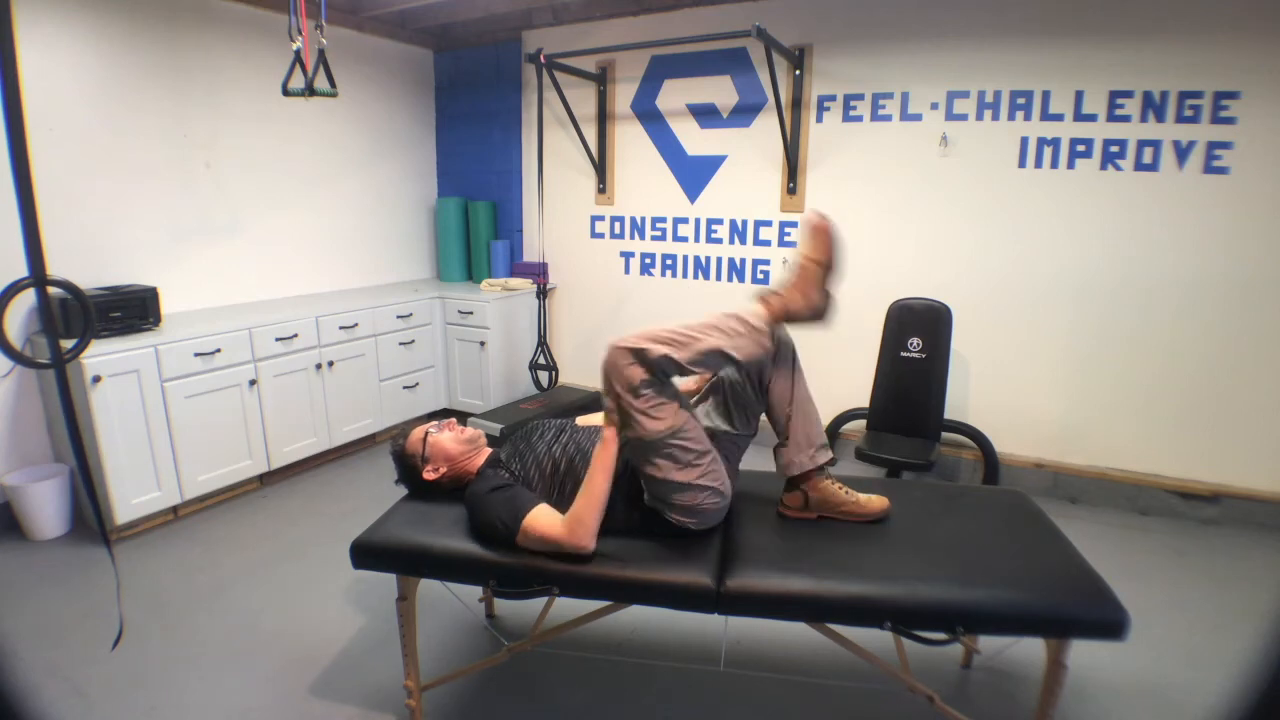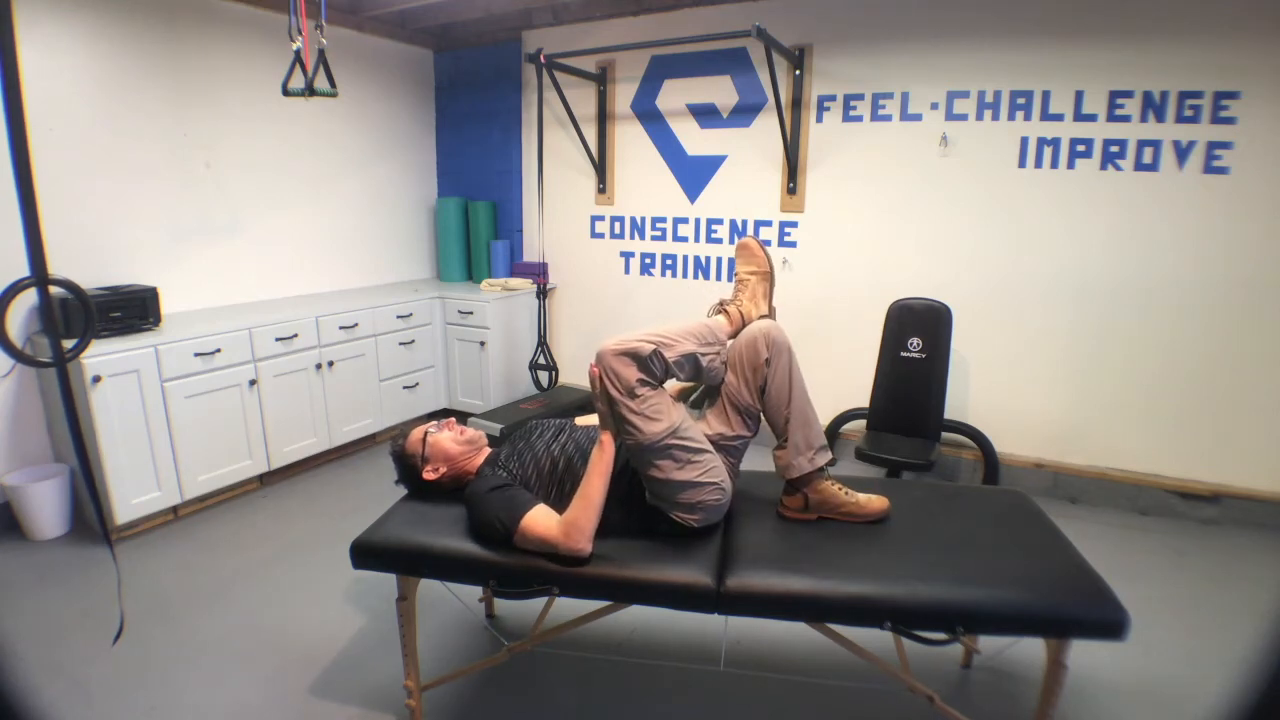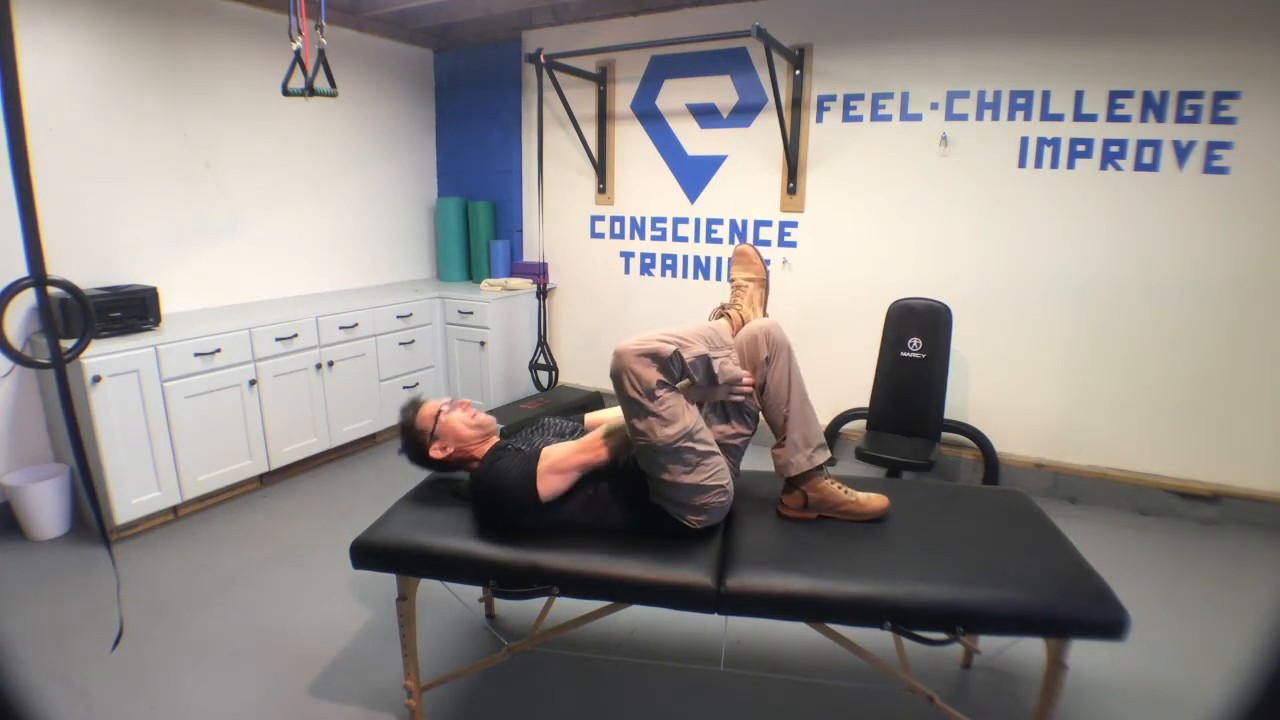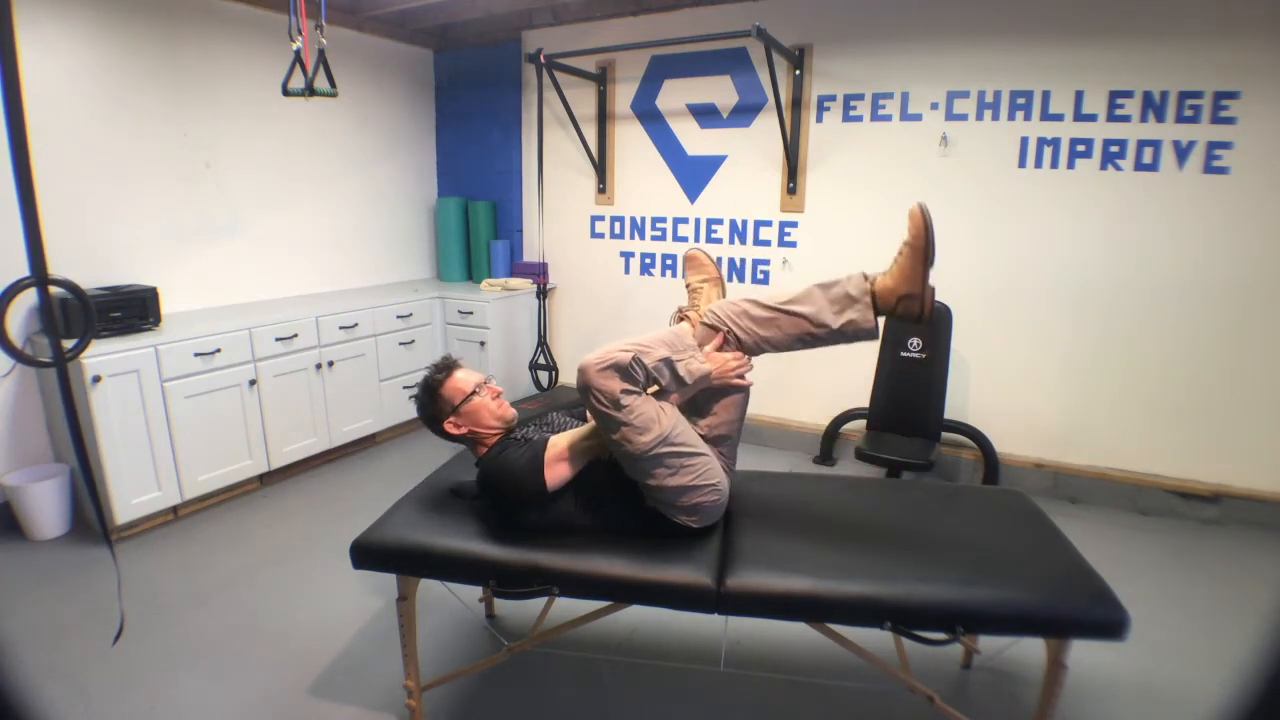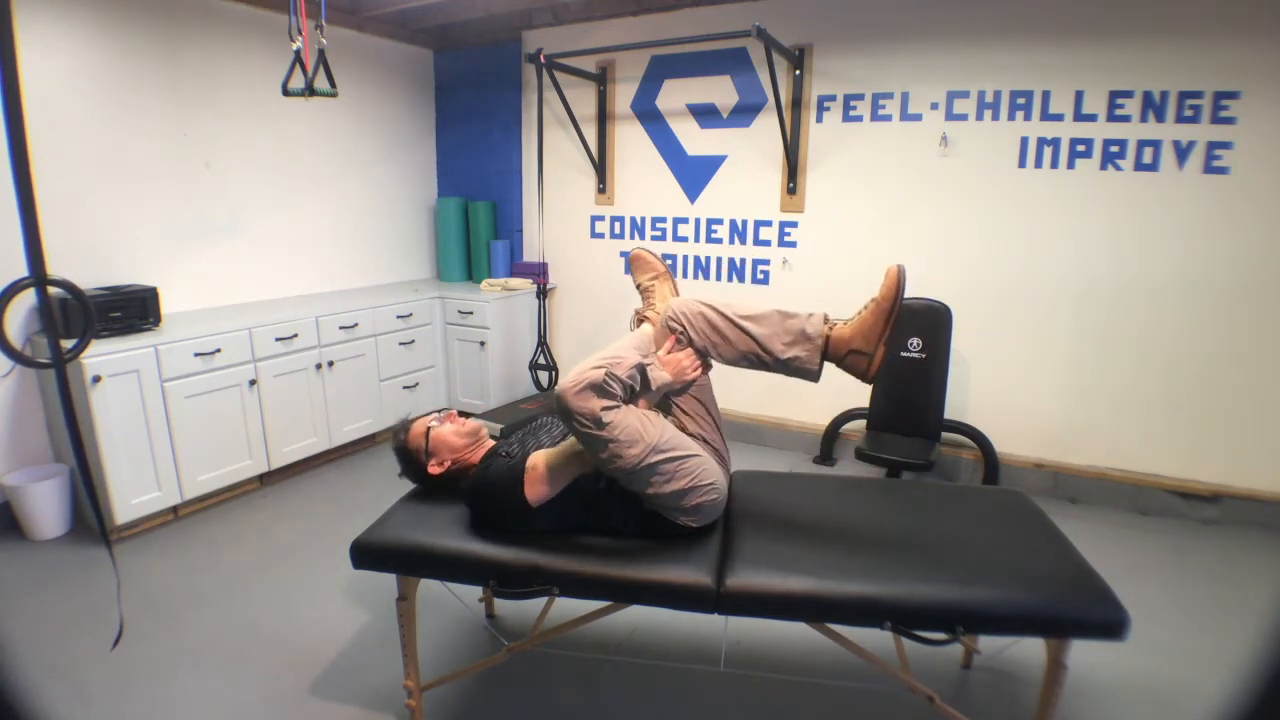
dt=1s
person 1, frame 1
left shoulder: (523, 437)
right shoulder: (488, 498)
left elbow: (599, 423)
right elbow: (579, 538)
left wrist: (693, 387)
right wrist: (613, 430)
left hip: (698, 455)
right hip: (692, 498)
left knee: (768, 341)
right knee: (626, 355)
left ankle: (808, 486)
right ankle: (784, 303)
person 1, frame 2
left shoulder: (524, 437)
right shoulder: (487, 498)
left elbow: (615, 419)
right elbow: (574, 541)
left wrist: (697, 376)
right wrist: (609, 433)
left hip: (703, 460)
right hip: (693, 498)
left knee: (765, 340)
right knee: (617, 356)
left ankle: (808, 486)
right ankle: (735, 315)
person 1, frame 3
left shoulder: (530, 436)
right shoulder: (497, 480)
left elbow: (621, 417)
right elbow: (596, 450)
left wrist: (693, 389)
right wrist: (697, 391)
left hip: (691, 464)
right hip: (692, 500)
left knee: (765, 338)
right knee: (633, 355)
left ankle: (806, 484)
right ankle: (733, 320)
person 1, frame 4
left shoulder: (535, 428)
right shoulder: (501, 473)
left elbow: (611, 418)
right elbow: (596, 437)
left wrist: (688, 368)
right wrist: (694, 371)
left hip: (698, 462)
right hip: (694, 495)
left knee: (731, 320)
right knee: (599, 368)
left ankle: (884, 294)
right ankle: (697, 325)
person 1, frame 5
left shoulder: (521, 443)
right shoulder: (489, 489)
left elbow: (600, 433)
right elbow: (581, 460)
left wrist: (648, 368)
right wrist: (658, 377)
left hip: (694, 457)
right hip: (694, 493)
left knee: (685, 315)
right knee: (578, 388)
left ankle: (839, 342)
right ankle: (657, 325)
